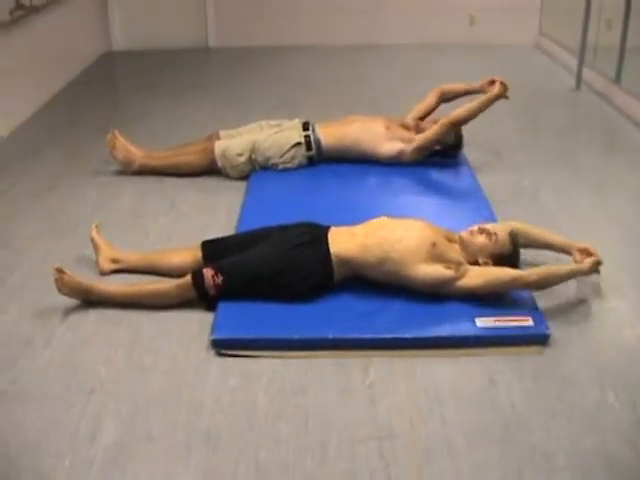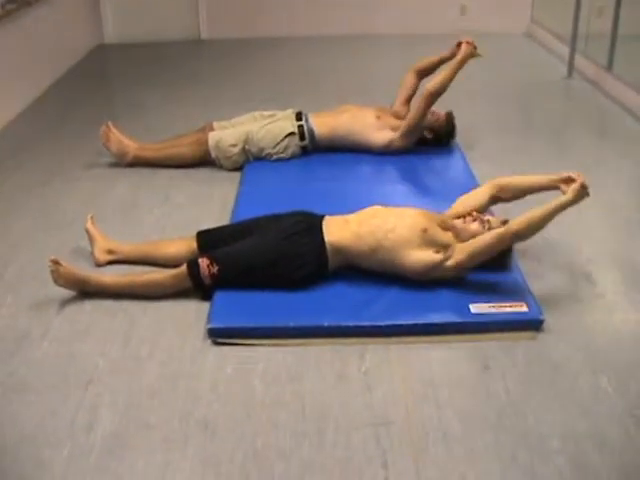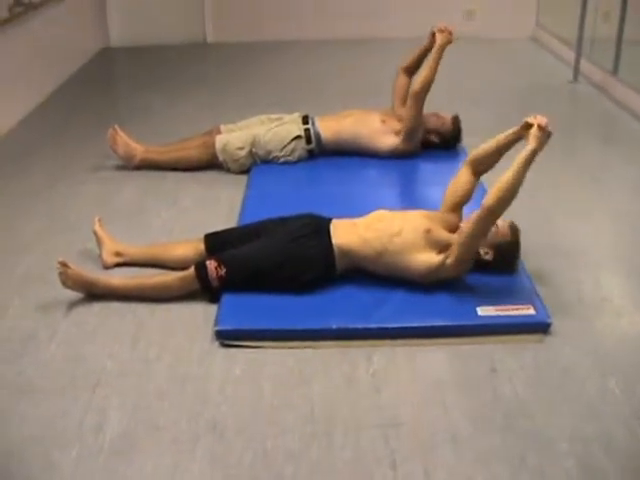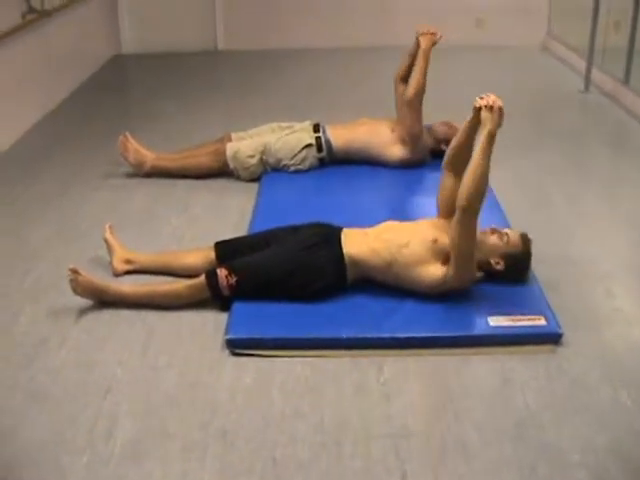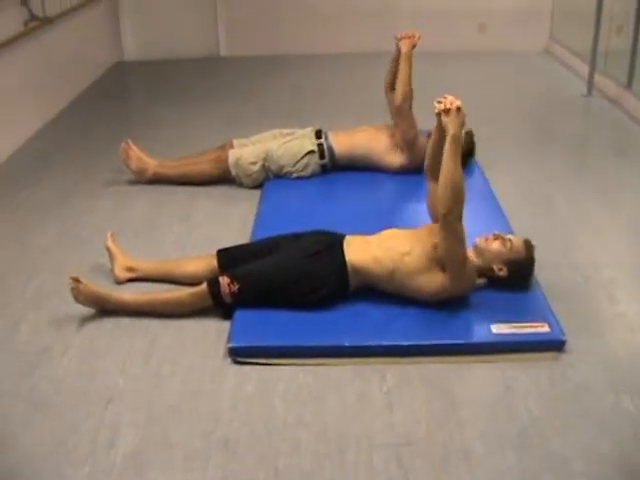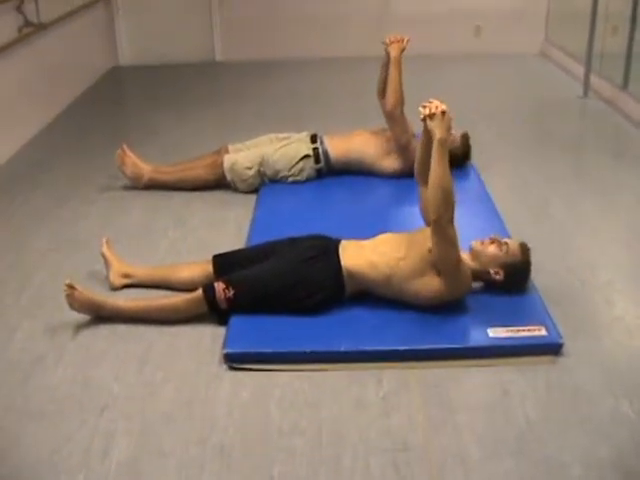
dt=0.4s
person 1, frame 1
left shoulder: (456, 274)
right shoulder: (451, 237)
left elbow: (520, 276)
right elbow: (517, 225)
left wrist: (576, 268)
right wrist: (572, 246)
left hip: (314, 267)
right hip: (317, 235)
left knee: (197, 284)
right knee: (203, 255)
left ankle: (97, 293)
right ankle: (117, 259)
person 1, frame 2
left shoulder: (445, 260)
right shoulder: (446, 220)
left elbow: (510, 234)
right elbow: (496, 186)
left wrist: (564, 200)
right wrist: (557, 180)
left hip: (308, 256)
right hip: (312, 224)
left knee: (194, 273)
right knee: (199, 245)
left ankle: (95, 283)
right ankle: (112, 248)
person 1, frame 3
left shoulder: (449, 263)
right shoulder: (445, 221)
left elbow: (490, 208)
right elbow: (473, 165)
left wrist: (530, 151)
right wrist: (518, 132)
left hip: (315, 260)
right hip: (319, 226)
left knee: (202, 274)
right knee: (205, 247)
left ankle: (101, 285)
right ankle: (121, 251)
person 1, frame 4
left shoulder: (456, 274)
right shoulder: (446, 231)
left elbow: (469, 205)
right elbow: (453, 170)
left wrist: (488, 134)
right wrist: (475, 122)
left hip: (325, 269)
right hip: (328, 235)
left knee: (212, 282)
right knee: (215, 255)
left ankle: (111, 292)
right ankle: (131, 258)
person 1, frame 5
left shoulder: (459, 279)
right shoulder: (448, 242)
left elbow: (449, 213)
right elbow: (433, 179)
left wrist: (454, 138)
right wrist: (442, 128)
left hip: (328, 276)
right hip: (331, 243)
left knee: (214, 290)
right knee: (218, 262)
left ankle: (113, 301)
right ankle: (132, 266)
person 1, frame 6
left shoulder: (455, 283)
right shoulder: (450, 251)
left elbow: (442, 218)
right elbow: (425, 185)
left wrist: (441, 141)
right wrist: (430, 136)
left hip: (323, 282)
right hip: (327, 247)
left knee: (211, 296)
right knee: (214, 268)
left ankle: (109, 307)
right ankle: (128, 272)
person 2, frame 1
left shoulder: (408, 150)
right shoulder: (406, 125)
left elbow: (452, 121)
right elbow: (439, 92)
left wrist: (489, 97)
right wrist: (480, 86)
left hip: (302, 147)
right hip: (301, 128)
left knee: (218, 156)
right knee: (218, 139)
left ankle: (140, 161)
right ankle: (144, 156)
person 2, frame 2
left shoulder: (400, 138)
right shoulder: (396, 115)
left elbow: (429, 93)
right elbow: (416, 72)
left wrist: (460, 60)
right wrist: (452, 54)
left hip: (296, 137)
right hip: (294, 118)
left knee: (210, 146)
right knee: (210, 130)
left ankle: (135, 154)
right ankle: (137, 148)
person 2, frame 3
left shoulder: (405, 141)
right shoulder: (398, 118)
left elbow: (417, 92)
right elbow: (405, 73)
left wrist: (439, 49)
right wrist: (430, 46)
left hip: (301, 140)
right hip: (300, 122)
left knee: (217, 149)
right knee: (218, 133)
left ankle: (141, 157)
right ankle: (144, 151)
person 2, frame 4
left shoulder: (415, 149)
right shoulder: (409, 132)
left elbow: (412, 97)
right elbow: (401, 82)
left wrist: (426, 51)
right wrist: (417, 48)
left hip: (313, 148)
right hip: (312, 130)
left knee: (228, 157)
right knee: (229, 141)
left ankle: (152, 164)
right ankle: (155, 158)
person 2, frame 5
left shoulder: (415, 154)
right shoulder: (412, 138)
left elbow: (400, 104)
right elbow: (391, 90)
left wrist: (407, 55)
right wrist: (399, 53)
left hip: (315, 156)
right hip: (314, 137)
left knee: (229, 164)
right knee: (230, 147)
left ankle: (154, 172)
right ankle: (157, 164)
person 2, frame 6
left shoulder: (409, 157)
right shoulder: (409, 141)
left elbow: (392, 108)
right elbow: (384, 98)
left wrist: (396, 58)
right wrist: (388, 58)
left hip: (309, 159)
right hip: (308, 141)
left knee: (225, 169)
right knee: (225, 152)
left ankle: (149, 177)
right ankle: (152, 169)
